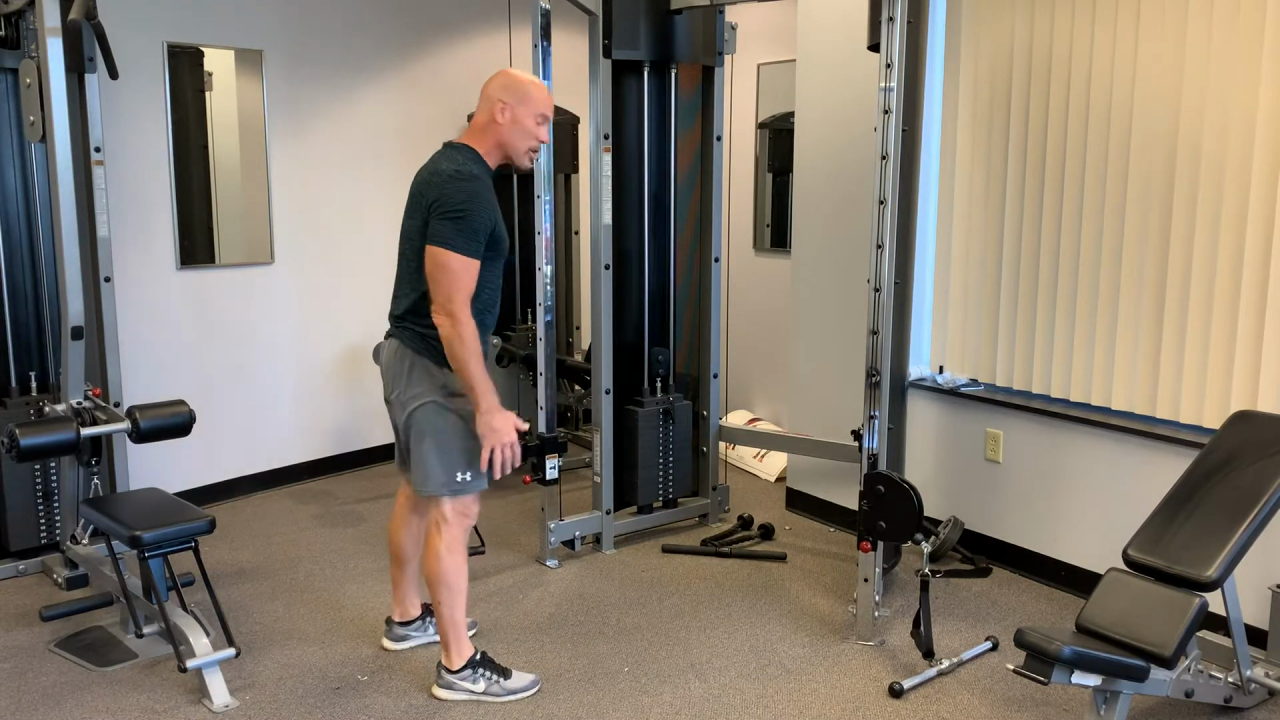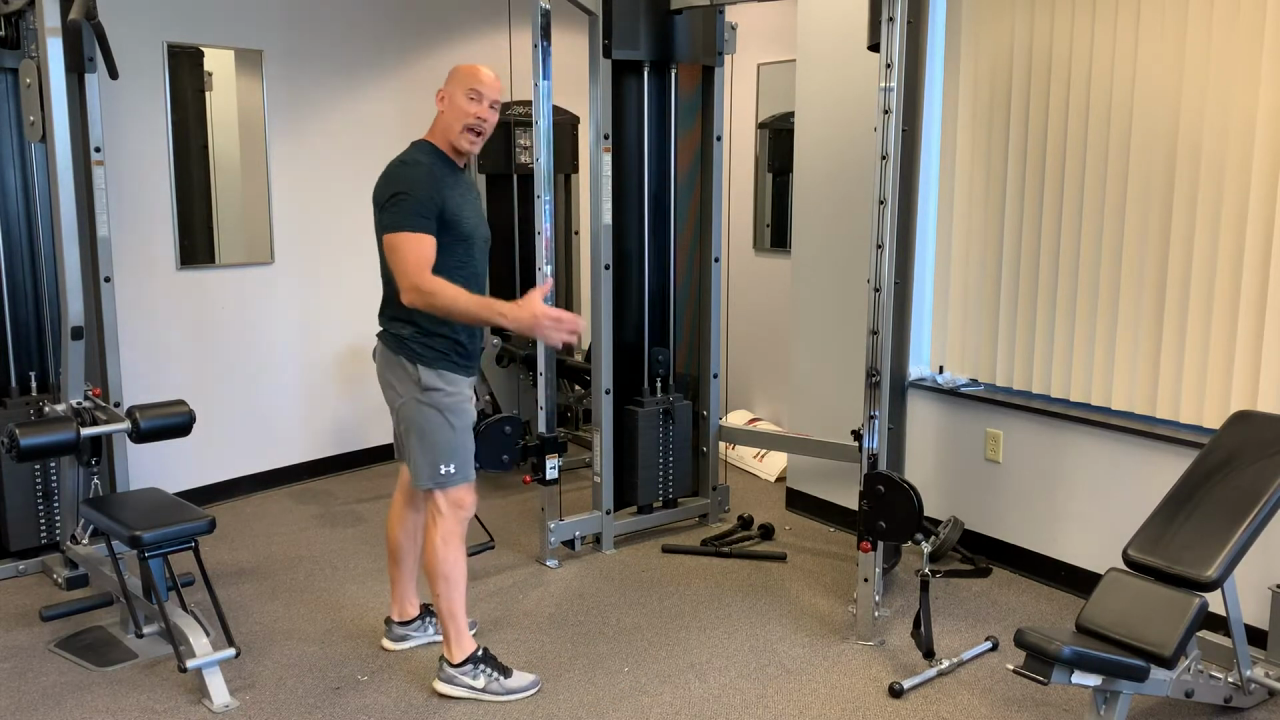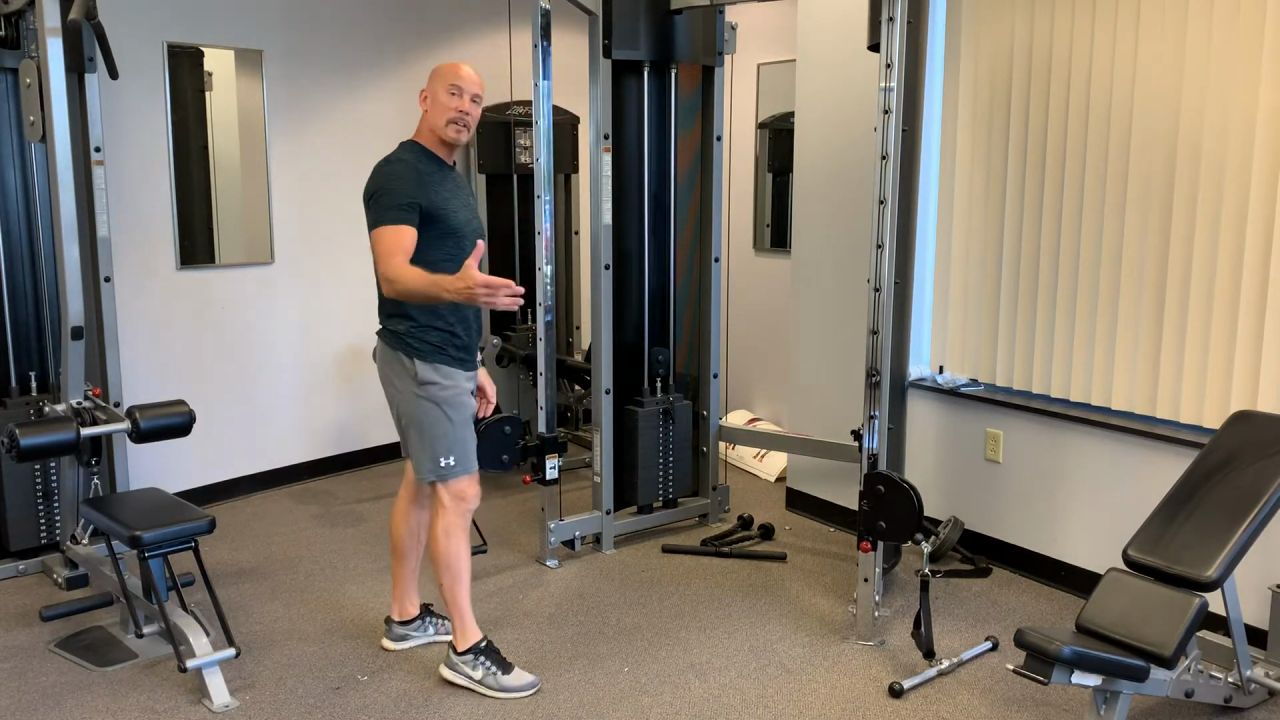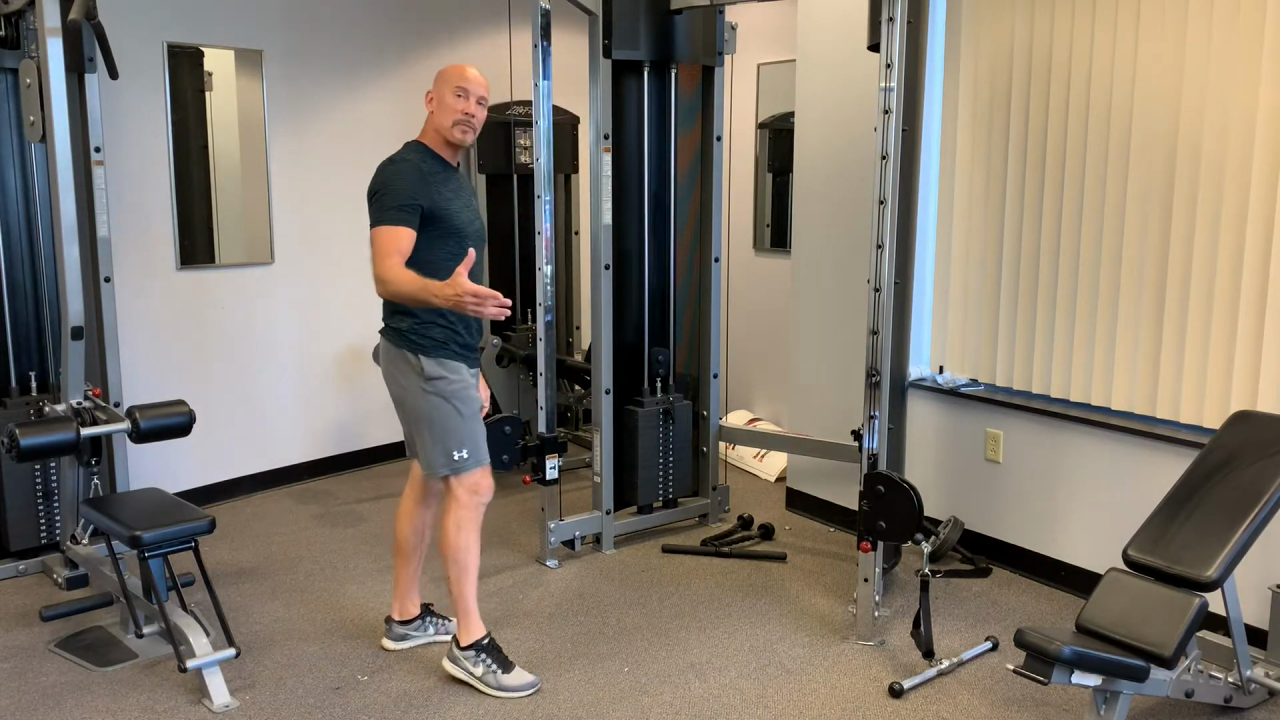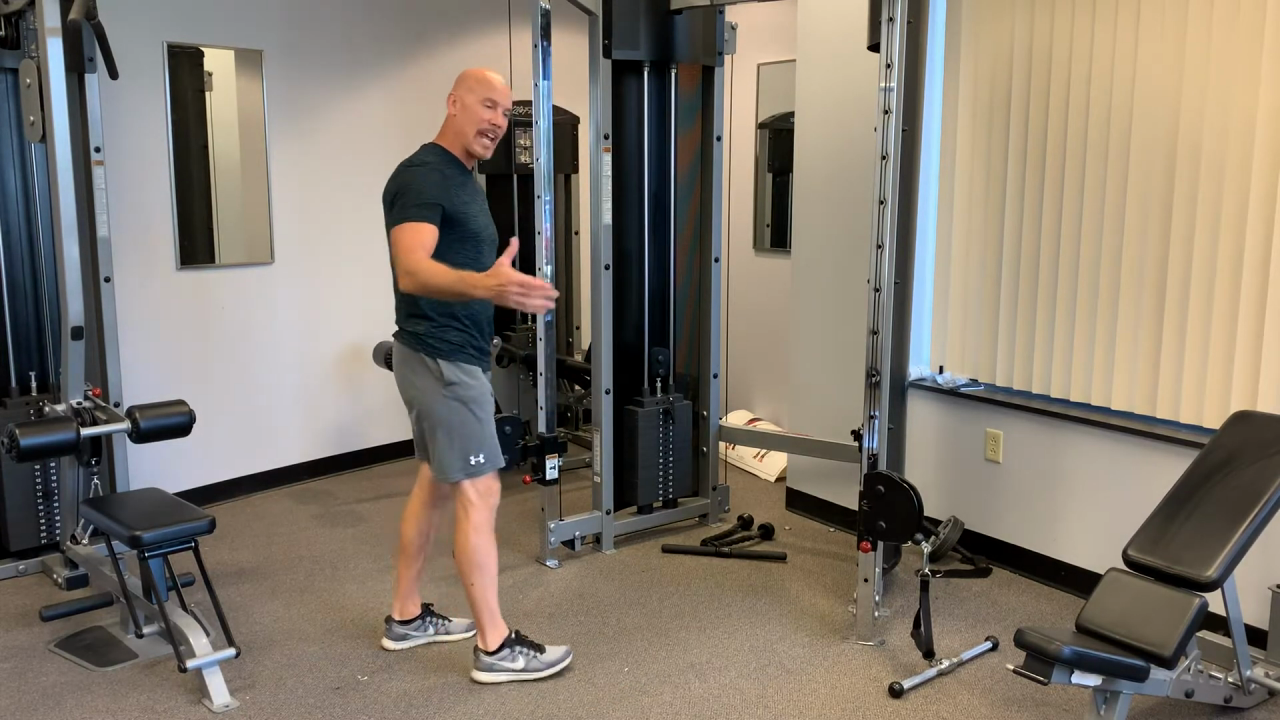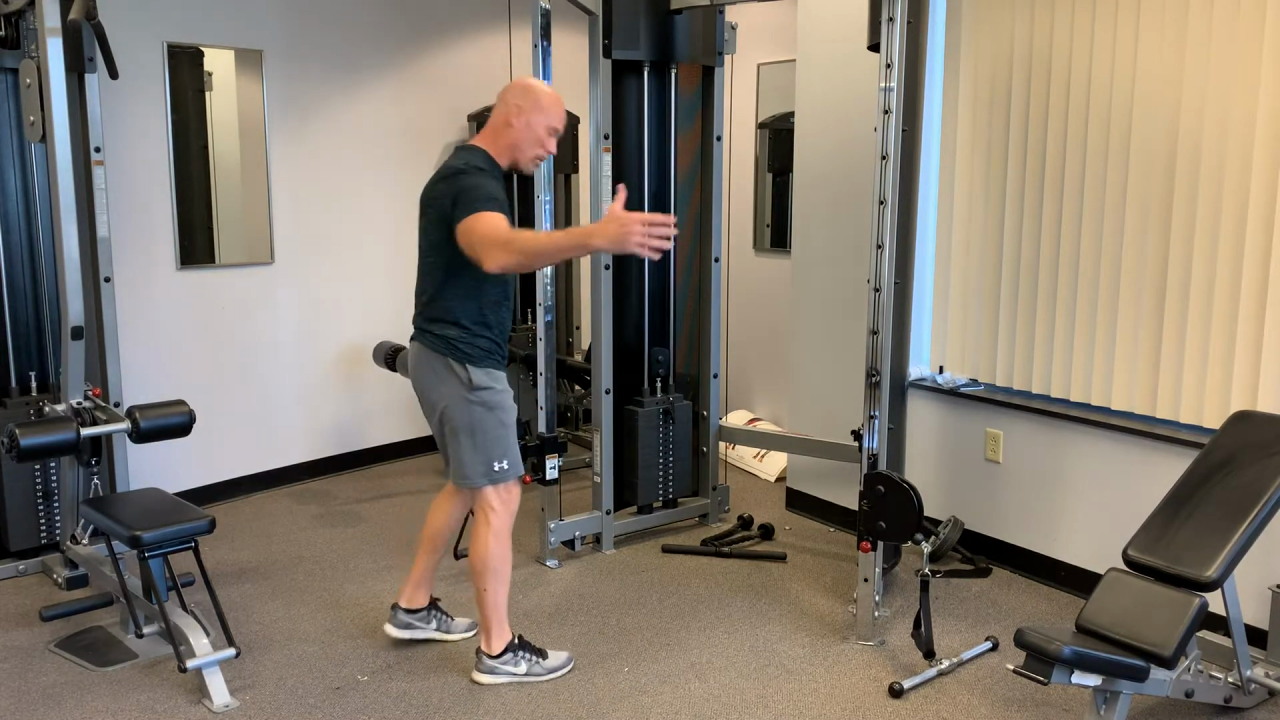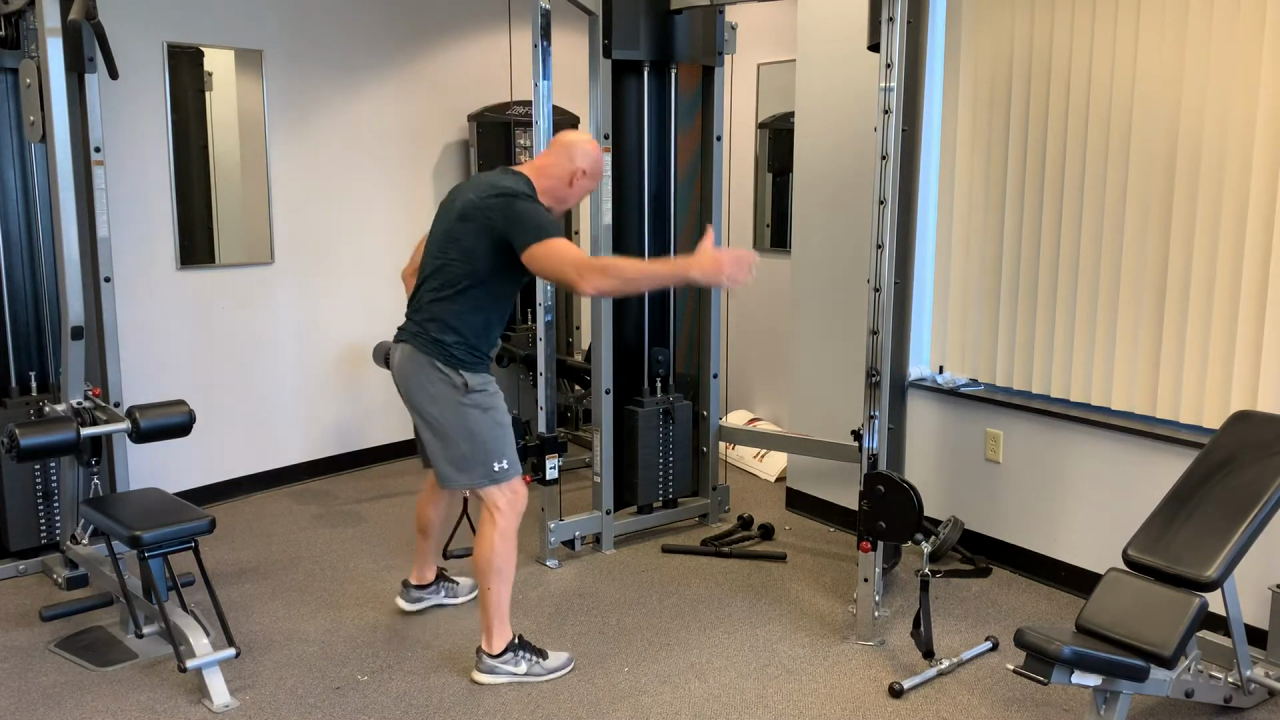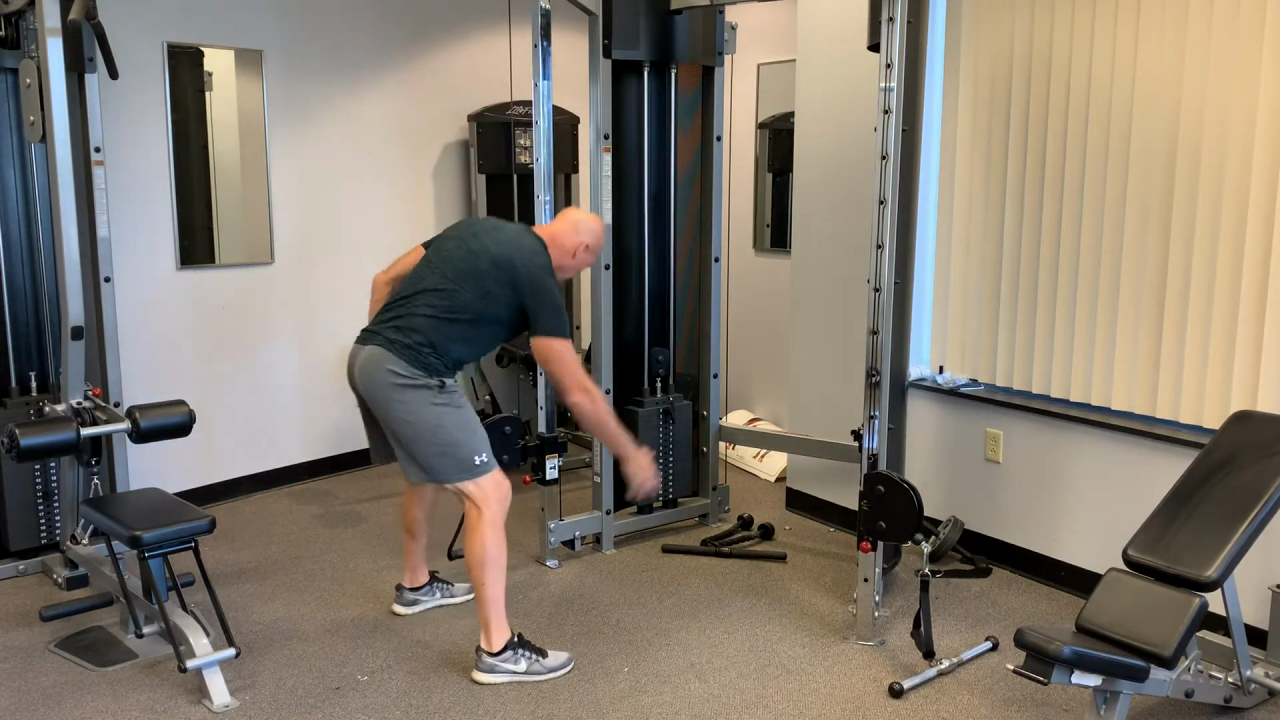
dt=0.3s
person 1, frame 1
left shoulder: (451, 171)
right shoulder: (465, 187)
right elbow: (452, 314)
right wrist: (489, 411)
left hip: (412, 358)
right hip: (434, 368)
left knee: (417, 493)
right knee: (455, 511)
left ankle: (406, 616)
right ankle: (459, 666)
person 1, frame 2
left shoulder: (455, 178)
right shoulder: (412, 176)
right elbow: (415, 286)
right wrist: (512, 315)
left hip: (434, 360)
right hip: (425, 364)
left knee: (416, 488)
right knee: (452, 502)
left ankle: (406, 617)
right ankle: (460, 659)
person 1, frame 3
left shoulder: (454, 181)
right shoulder: (398, 174)
right elbow: (393, 276)
left wrist: (476, 364)
right wrist: (457, 287)
left hip: (448, 360)
right hip: (421, 361)
left knee: (422, 484)
right knee: (459, 494)
left ankle: (406, 616)
right ankle: (467, 648)
person 1, frame 4
left shoulder: (456, 180)
right shoulder: (403, 174)
right elbow: (388, 275)
left wrist: (473, 365)
right wrist: (446, 295)
left hip: (449, 356)
right hip: (425, 357)
left knee: (429, 482)
right knee: (472, 487)
left ankle: (406, 616)
right ankle: (470, 642)
person 1, frame 5
left shoulder: (462, 181)
right shoulder: (421, 176)
right elbow: (412, 271)
right wrist: (490, 283)
left hip: (449, 356)
right hip: (441, 359)
left knee: (436, 485)
right knee: (478, 493)
left ankle: (406, 616)
right ankle: (495, 646)
person 1, frame 6
left shoulder: (472, 173)
right shoulder: (470, 178)
right elbow: (496, 253)
right wrist: (596, 236)
left hip: (452, 355)
right hip: (462, 362)
left knee: (466, 485)
right knee: (498, 499)
left ankle: (413, 606)
right ankle: (498, 649)
person 1, frame 7
left shoulder: (480, 189)
right shoulder: (516, 207)
left elbow: (411, 272)
right elbow: (587, 276)
right wrist: (690, 268)
left hip: (415, 355)
right hip: (449, 369)
left knee: (450, 475)
right knee: (505, 499)
left ankle: (422, 581)
right ankle: (499, 650)
person 1, frame 8
left shoulder: (477, 230)
right shoulder: (536, 277)
left elbow: (385, 282)
right elbow: (576, 392)
right wrist: (631, 455)
left hip: (369, 360)
right hip: (409, 379)
left knee: (424, 474)
right knee: (490, 495)
left ankle: (416, 584)
right ankle: (498, 650)
